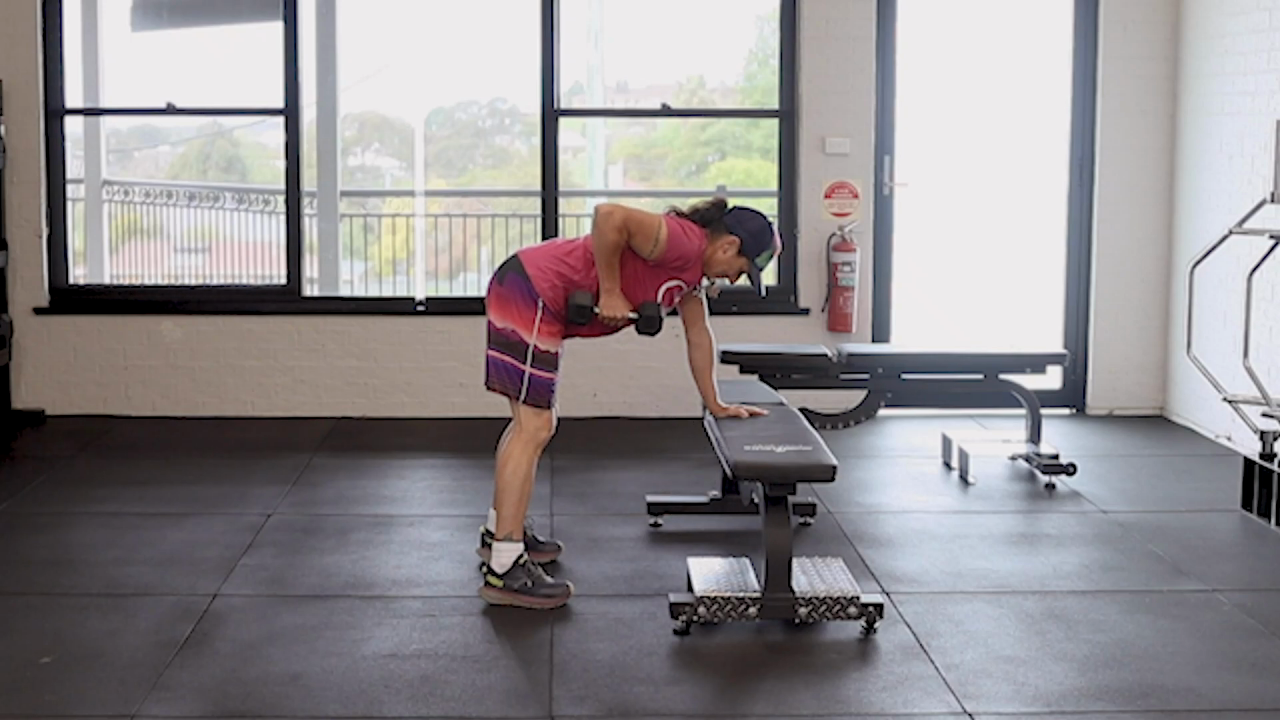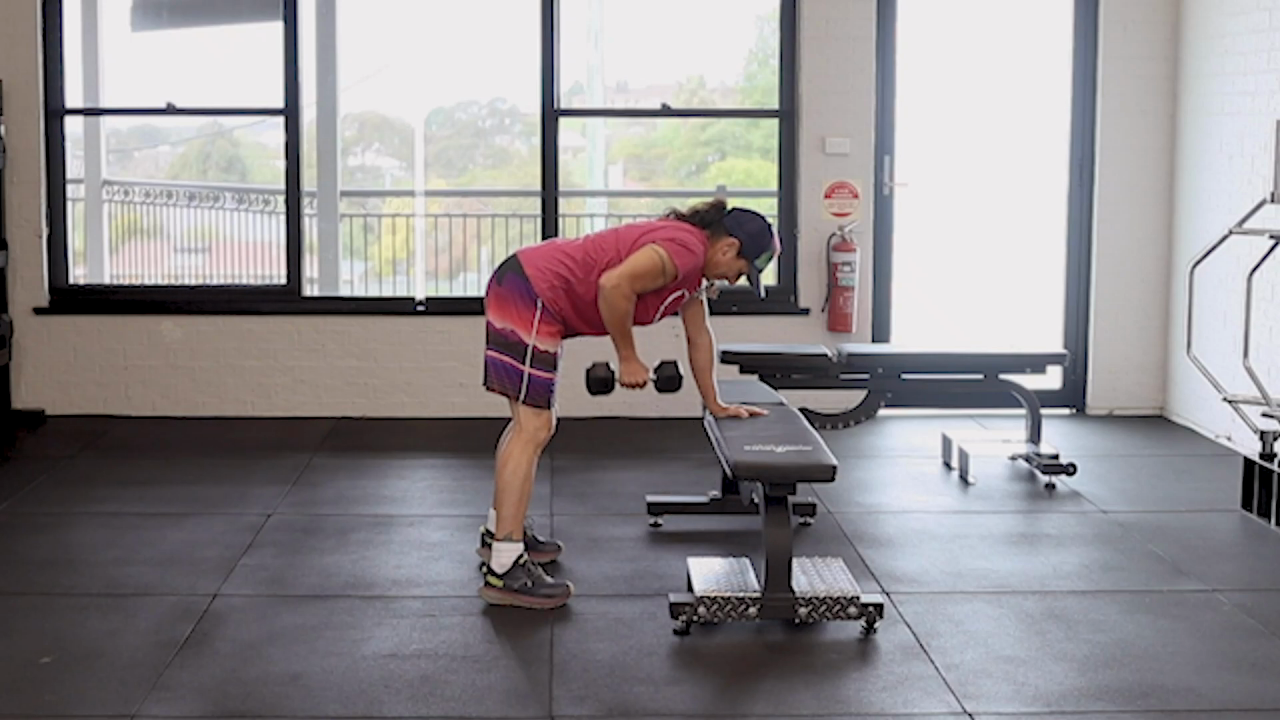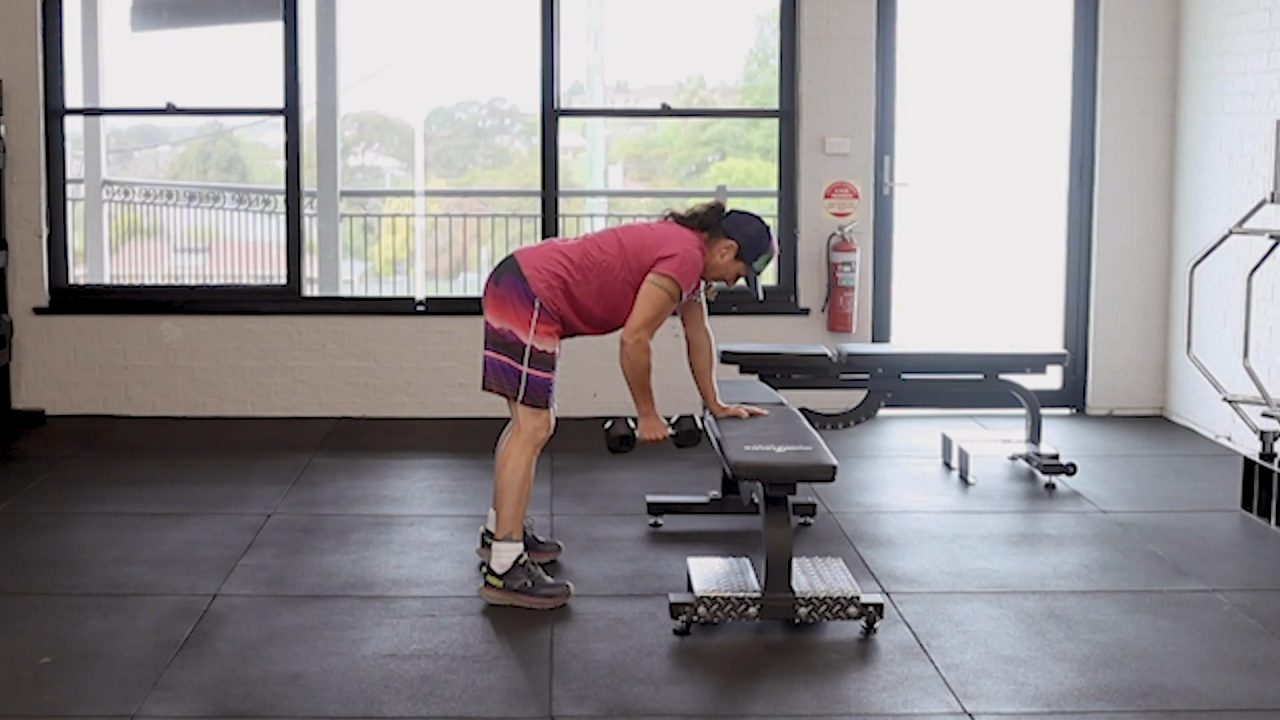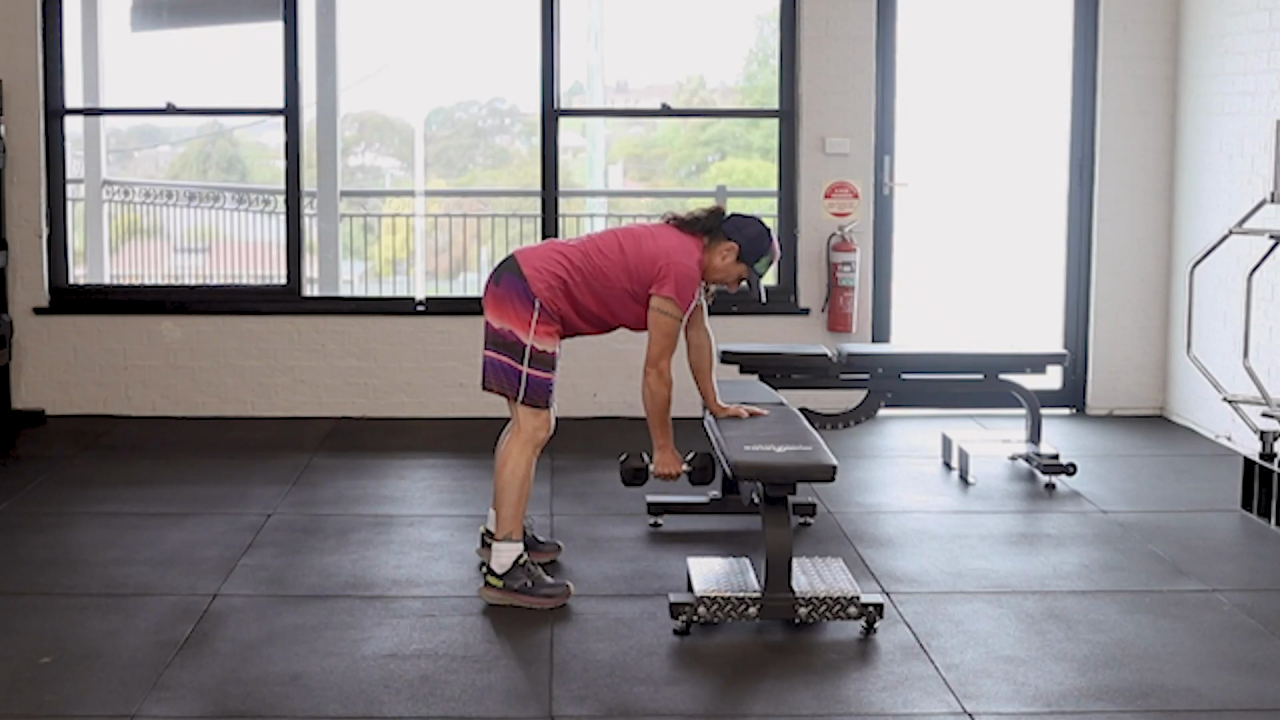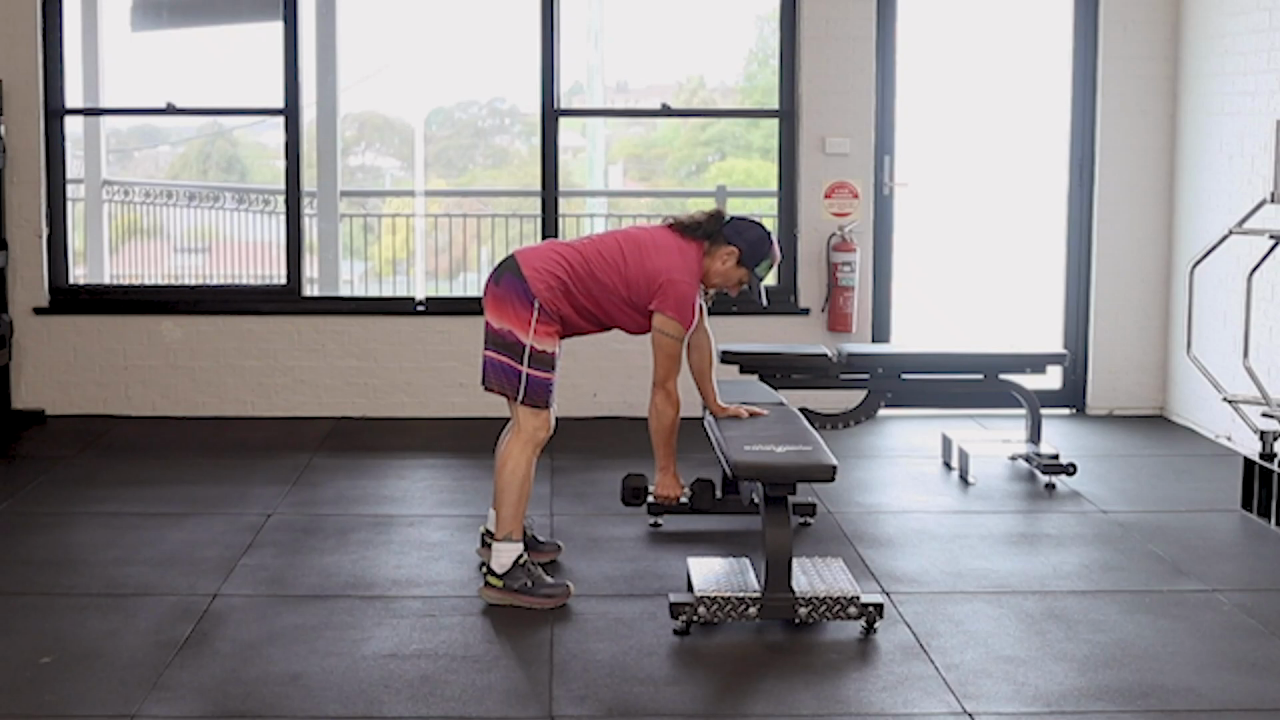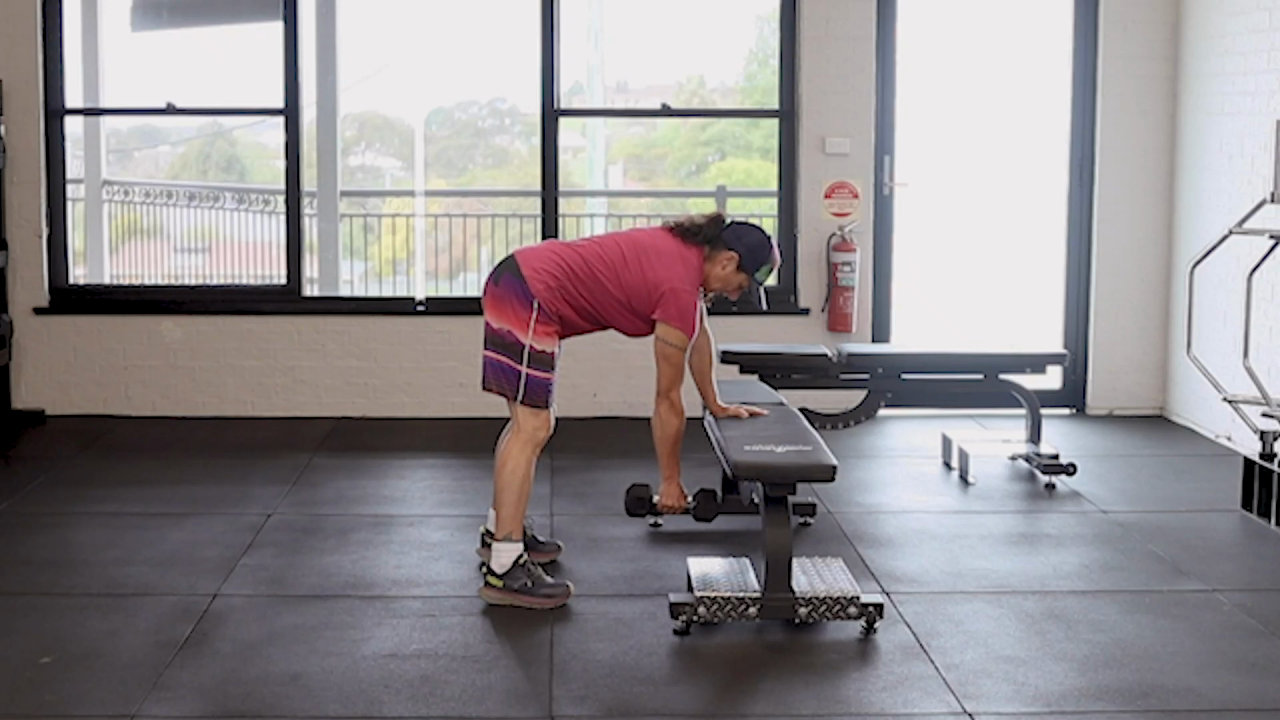
dt=0.4s
person 1, frame 1
left shoulder: (693, 264)
right shoulder: (682, 243)
left elbow: (697, 333)
right elbow: (609, 215)
left wrist: (714, 403)
right wrist: (610, 292)
left hip: (528, 295)
right hip: (528, 293)
left knee: (531, 421)
right knee: (535, 428)
left ankle: (500, 530)
right ankle: (504, 569)
person 1, frame 2
left shoulder: (692, 259)
right shoulder: (685, 251)
left elbow: (698, 334)
right elbow: (613, 285)
left wrist: (715, 404)
right wrist: (628, 360)
left hip: (526, 293)
right hip: (528, 294)
left knee: (531, 421)
right knee: (534, 429)
left ankle: (500, 530)
right ankle: (505, 569)
person 1, frame 3
left shoulder: (689, 251)
right shoulder: (685, 258)
left elbow: (698, 334)
right elbow: (633, 339)
left wrist: (715, 405)
right wrist: (648, 416)
left hip: (520, 289)
right hip: (527, 295)
left knee: (529, 422)
right knee: (533, 430)
left ankle: (501, 530)
right ankle: (505, 570)
person 1, frame 4
left shoulder: (689, 252)
right shoulder: (682, 268)
left elbow: (698, 334)
right elbow: (656, 369)
left wrist: (715, 405)
right wrist: (664, 449)
left hip: (520, 288)
right hip: (529, 295)
left knee: (529, 421)
right knee: (533, 430)
left ankle: (499, 530)
right ankle: (504, 569)
person 1, frame 5
left shoulder: (690, 250)
right shoulder: (679, 280)
left elbow: (698, 335)
right elbow: (663, 390)
left wrist: (715, 405)
right wrist: (666, 473)
left hip: (519, 286)
right hip: (528, 296)
left knee: (529, 421)
right knee: (532, 429)
left ankle: (499, 530)
right ankle: (504, 570)
person 1, frame 6
left shoulder: (690, 252)
right shoulder: (679, 287)
left elbow: (699, 335)
right elbow: (667, 400)
left wrist: (716, 405)
right wrist: (670, 482)
left hip: (518, 283)
right hip: (528, 297)
left knee: (529, 421)
right knee: (532, 429)
left ankle: (499, 530)
right ankle: (504, 569)
